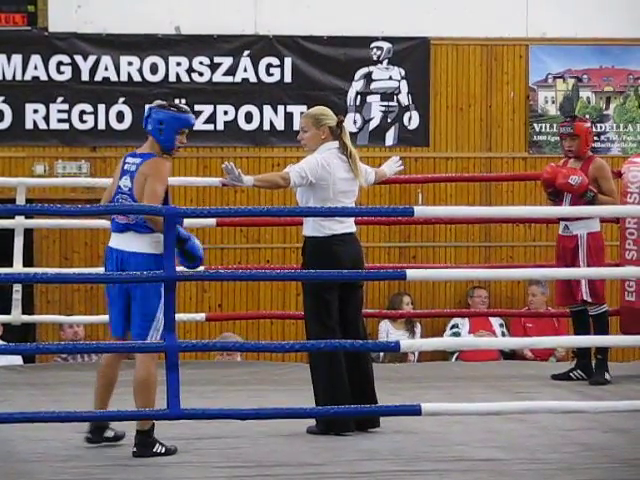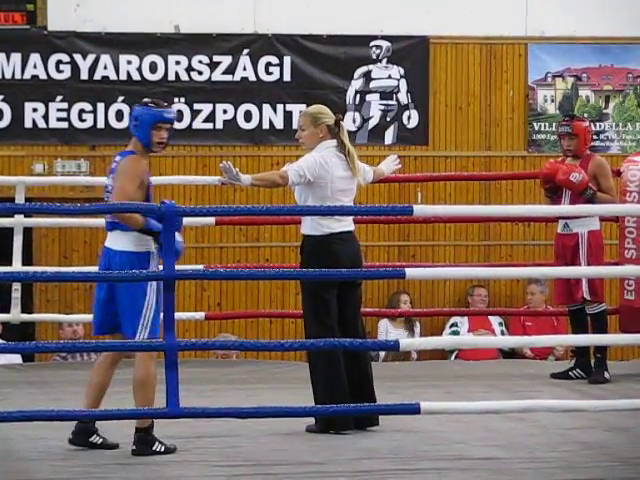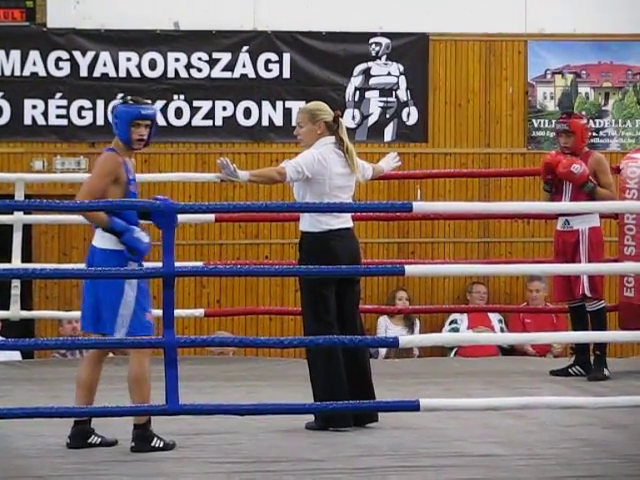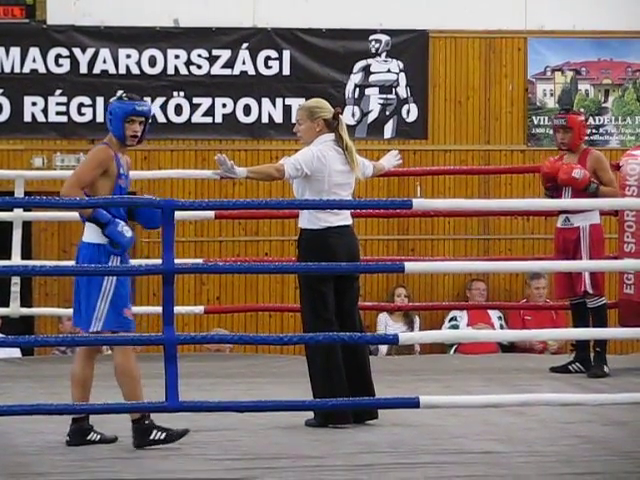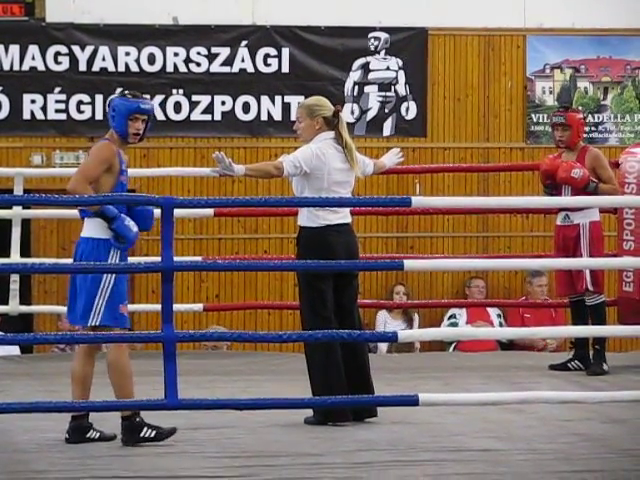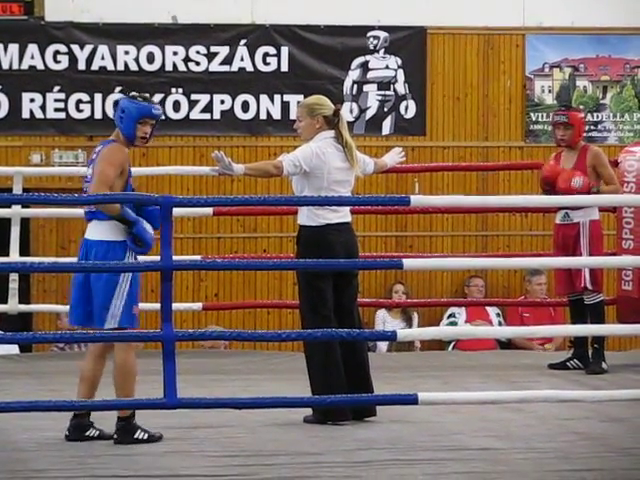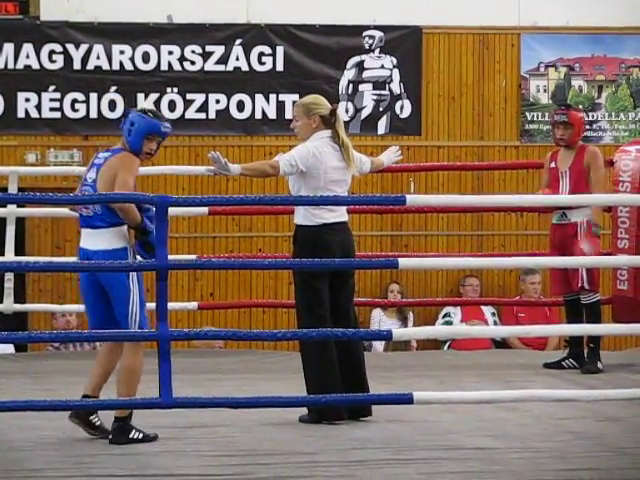
dt=0.2s
person 1, frame 1
left shoulder: (126, 162)
right shoulder: (159, 165)
left elbow: (106, 206)
right elbow: (151, 211)
right wrist: (181, 238)
left hip: (116, 254)
right hip: (146, 259)
left knee: (120, 343)
right knee: (149, 350)
left ankle: (98, 421)
right ankle: (145, 436)
person 1, frame 2
left shoulder: (123, 160)
right shoulder: (136, 164)
right elbow: (119, 209)
left wrist: (154, 216)
right wrist: (157, 230)
left hip: (114, 255)
right hip: (135, 259)
left knee: (115, 347)
right knee: (146, 348)
left ankle: (84, 428)
right ankle: (144, 435)
person 1, frame 3
left shoulder: (127, 163)
right shoulder: (111, 160)
right elbow: (82, 202)
left wrist: (145, 214)
right wrist: (118, 229)
left hip: (108, 256)
right hip: (116, 258)
left knee: (99, 345)
right knee: (139, 343)
left ankle: (80, 429)
right ankle: (143, 431)
person 1, frame 4
left shoulder: (122, 160)
right shoulder: (103, 153)
right elbow: (68, 190)
left wrist: (134, 213)
right wrist: (104, 220)
left hip: (101, 250)
right hip: (103, 252)
left knee: (90, 341)
right knee: (122, 337)
left ankle: (79, 426)
right ankle: (142, 425)
person 1, frame 5
left shoulder: (115, 154)
right shoulder: (106, 148)
right elbow: (75, 186)
left wrist: (127, 209)
right wrist: (112, 214)
left hip: (94, 244)
right hip: (104, 247)
left knee: (89, 339)
right knee: (115, 334)
left ankle: (79, 424)
right ankle: (131, 423)
person 1, frame 6
left shoulder: (103, 151)
right shoulder: (118, 151)
right elbow: (97, 193)
left wrist: (131, 209)
right wrist: (131, 220)
left hip: (91, 246)
right hip: (113, 248)
left knee: (102, 340)
right knee: (123, 337)
left ankle: (81, 422)
right ankle: (125, 424)
person 1, frame 7
left shoulder: (99, 158)
right shoulder: (127, 160)
left elbow: (76, 202)
right elbow: (122, 203)
right wrist: (144, 231)
left hip: (87, 251)
right hip: (114, 254)
left knee: (115, 335)
right knee: (135, 338)
left ankle: (86, 404)
right ankle: (122, 425)
person 2, frame 1
left shoulder: (318, 162)
right shoulder: (350, 162)
left elbow: (283, 179)
right elbow: (374, 175)
left wrist: (246, 180)
right wrist: (389, 169)
left hip: (323, 251)
right hip: (350, 248)
left knee: (324, 333)
right knee: (353, 328)
left ankle: (334, 419)
right ankle: (363, 413)
person 2, frame 2
left shoulder: (316, 160)
right shoulder: (348, 160)
left elbow: (282, 178)
right elbow: (372, 173)
left wrist: (245, 179)
right wrist: (387, 167)
left hip: (322, 249)
right hip: (349, 247)
left knee: (323, 331)
right knee: (351, 328)
left ankle: (334, 417)
right ankle: (362, 411)
person 2, frame 3
left shoulder: (314, 157)
right shoulder: (346, 157)
left elbow: (280, 174)
right elbow: (371, 171)
left wrist: (242, 175)
right wrist: (386, 165)
left hip: (320, 246)
right hip: (347, 243)
left knee: (322, 328)
right knee: (350, 324)
left ankle: (333, 414)
right ankle: (361, 408)
person 2, frame 4
left shoulder: (313, 155)
right shoulder: (347, 154)
left elbow: (278, 171)
right elbow: (372, 168)
left wrist: (240, 172)
right wrist: (387, 163)
left hip: (318, 243)
right hip: (346, 241)
left knee: (321, 324)
right knee: (349, 321)
left ankle: (333, 411)
right ankle: (361, 405)
person 2, frame 5
left shoulder: (312, 152)
right shoulder: (347, 152)
left elbow: (276, 168)
right elbow: (373, 166)
left wrist: (239, 169)
right wrist: (389, 160)
left hip: (317, 240)
right hip: (345, 239)
left knee: (320, 323)
right knee: (348, 319)
left ankle: (332, 408)
right ankle: (360, 403)
person 2, frame 6
left shoulder: (312, 151)
right shoulder: (347, 151)
left elbow: (276, 167)
right elbow: (374, 165)
left wrist: (238, 168)
right wrist: (390, 160)
left hip: (317, 239)
right hip: (345, 238)
left knee: (319, 322)
right knee: (347, 318)
left ankle: (331, 407)
right ankle: (359, 402)
person 2, frame 7
left shoulder: (309, 151)
right shoulder: (343, 151)
left elbow: (272, 167)
right elbow: (371, 164)
left wrist: (234, 169)
right wrist: (388, 158)
left hip: (313, 239)
right hip: (341, 237)
left knee: (315, 321)
right knee: (343, 318)
left ankle: (326, 407)
right ankle: (355, 402)
person 3, frame 1
left shoulder: (597, 165)
right shoulder: (563, 165)
left elbow: (614, 203)
left wrist: (587, 193)
right wrist: (551, 192)
left hip: (587, 235)
right hip: (565, 235)
left knee: (593, 298)
right knee: (573, 301)
left ankle: (601, 365)
right ankle: (583, 364)
person 3, frame 2
left shoulder: (597, 163)
right shoulder: (560, 164)
left elbow: (614, 202)
left wrist: (586, 190)
right wrist: (549, 188)
left hip: (587, 234)
right hip: (564, 234)
left knee: (592, 297)
right knee: (572, 300)
left ankle: (601, 363)
right ankle: (582, 363)
person 3, frame 3
left shoulder: (595, 160)
right shoulder: (558, 160)
left elbow: (612, 197)
left wrist: (585, 183)
right wrist: (549, 180)
left hip: (587, 230)
right hip: (563, 231)
left knee: (591, 294)
right knee: (572, 297)
left ankle: (600, 361)
right ankle: (581, 360)
person 3, frame 4
left shoulder: (594, 157)
right shoulder: (558, 161)
left elbow: (615, 193)
left wrist: (588, 185)
right wrist: (549, 187)
left hip: (587, 228)
right hip: (563, 228)
left knee: (592, 290)
right knee: (573, 294)
left ankle: (600, 357)
right ankle: (581, 357)
person 3, frame 5
left shoulder: (592, 155)
right shoulder: (556, 159)
left elbow: (615, 190)
left wrist: (587, 184)
right wrist: (547, 184)
left hip: (587, 225)
right hip: (563, 226)
left knee: (591, 289)
right knee: (573, 291)
left ankle: (599, 355)
right ankle: (580, 354)
person 3, frame 6
left shoulder: (593, 154)
right shoulder: (555, 158)
left elbow: (615, 188)
left wrist: (589, 188)
right wrist: (548, 187)
left hip: (586, 225)
right hip: (562, 225)
left knee: (590, 288)
right knee: (571, 291)
left ankle: (598, 354)
right ankle: (579, 353)
person 3, frame 7
left shoulder: (591, 154)
right shoulder: (551, 157)
left elbow: (598, 193)
right elbow: (546, 191)
left wrist: (593, 230)
left hip: (582, 224)
right hip: (558, 226)
left knee: (587, 288)
right knee: (567, 291)
left ankle: (594, 354)
right ankle: (575, 353)
